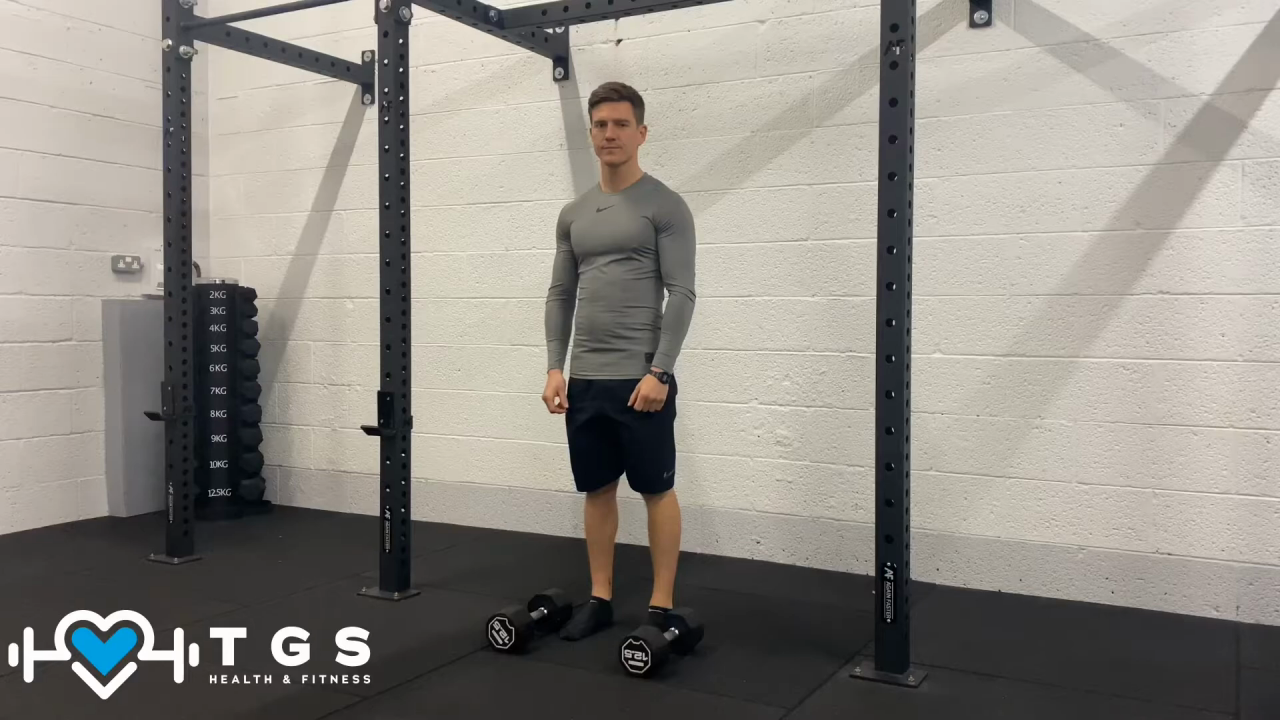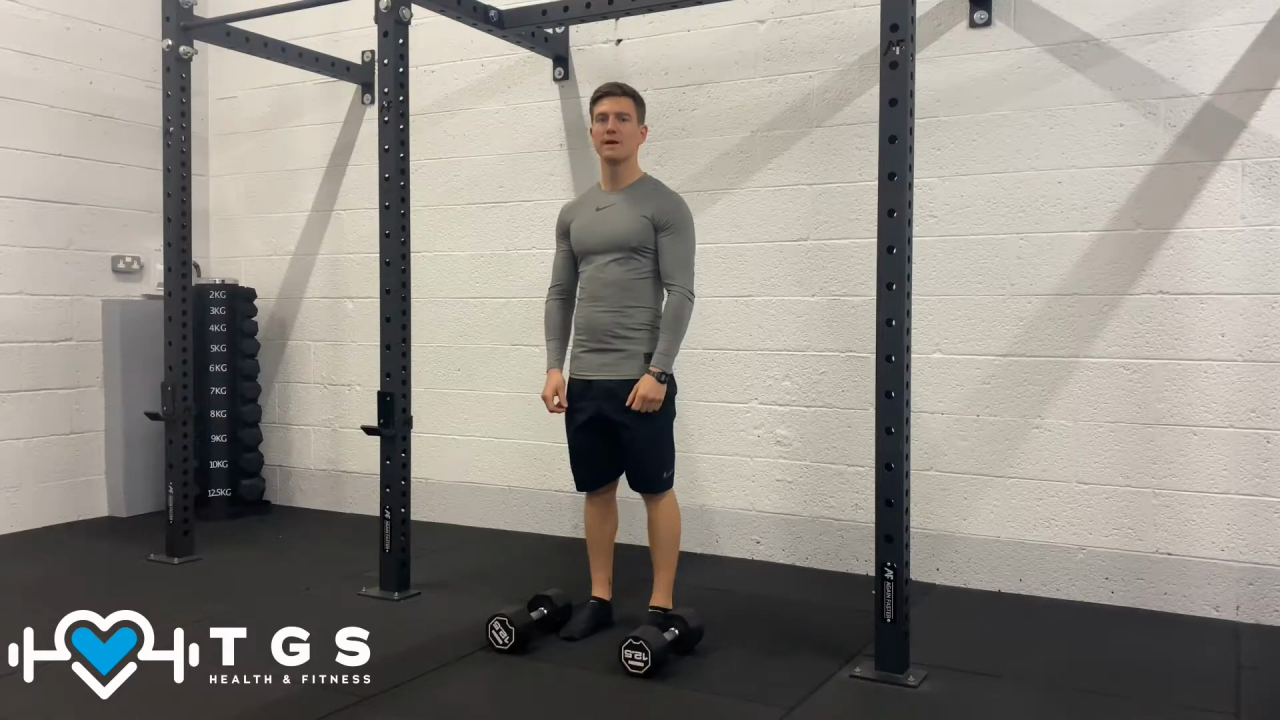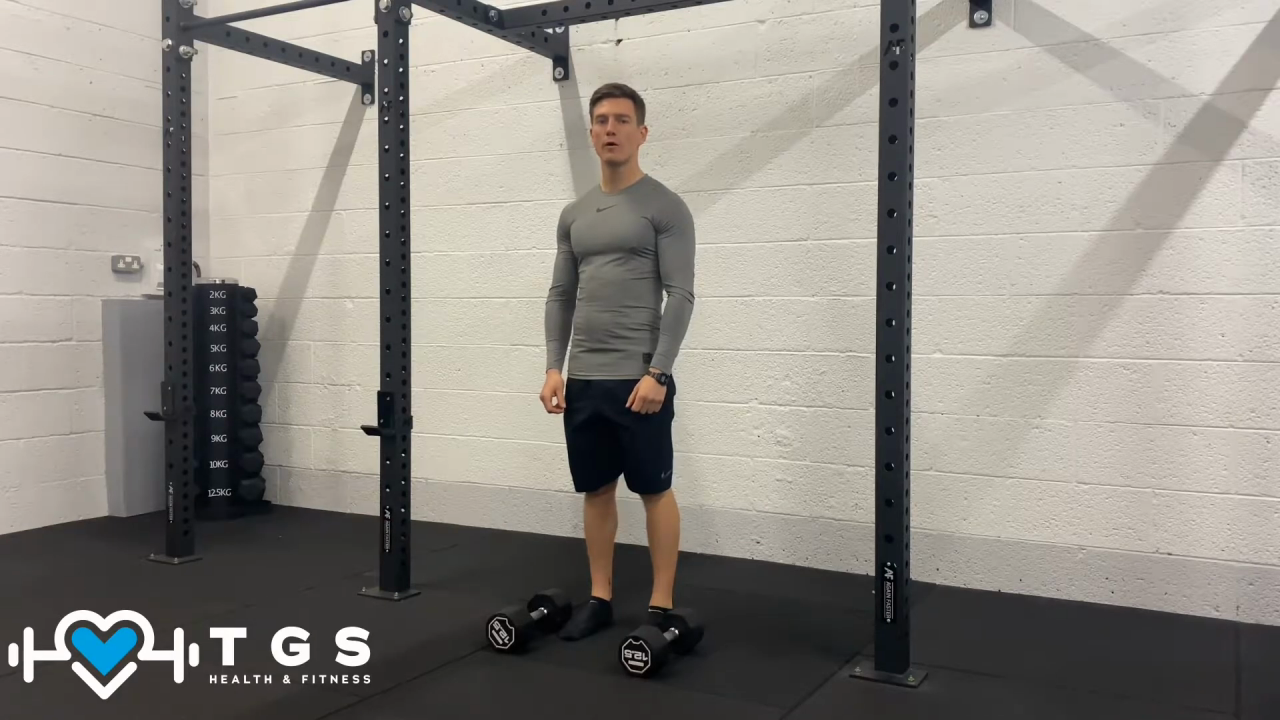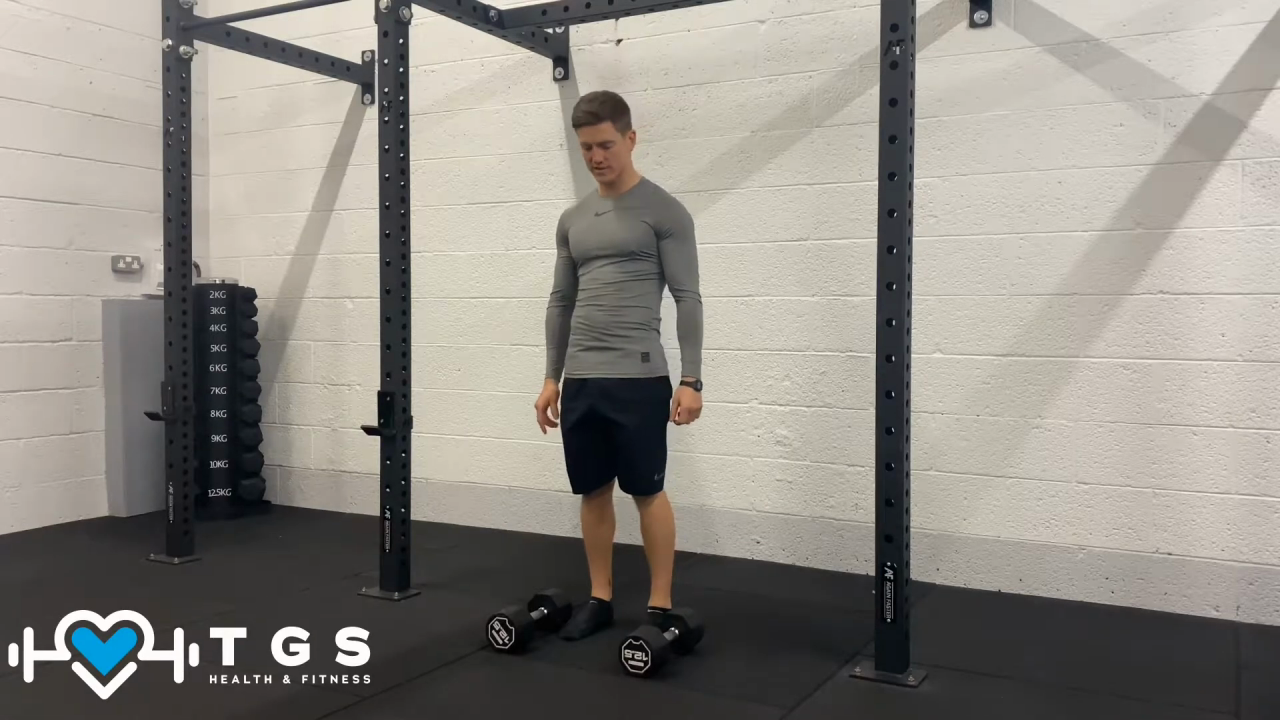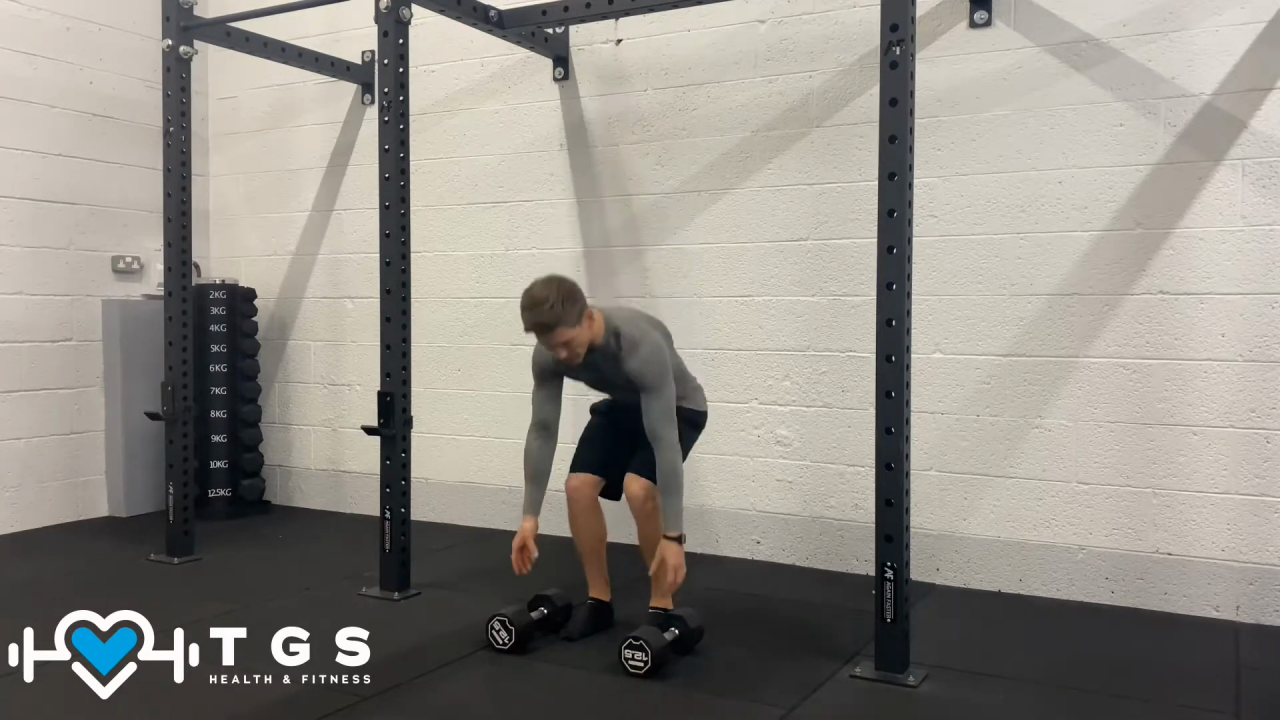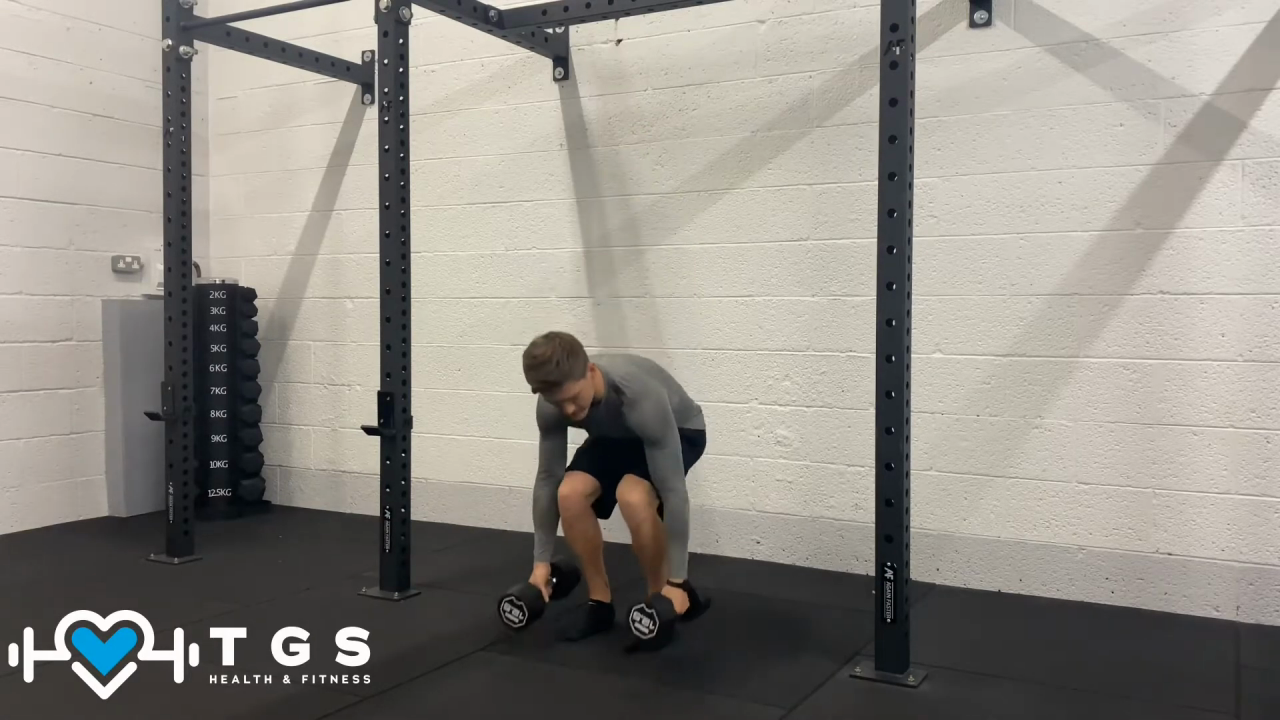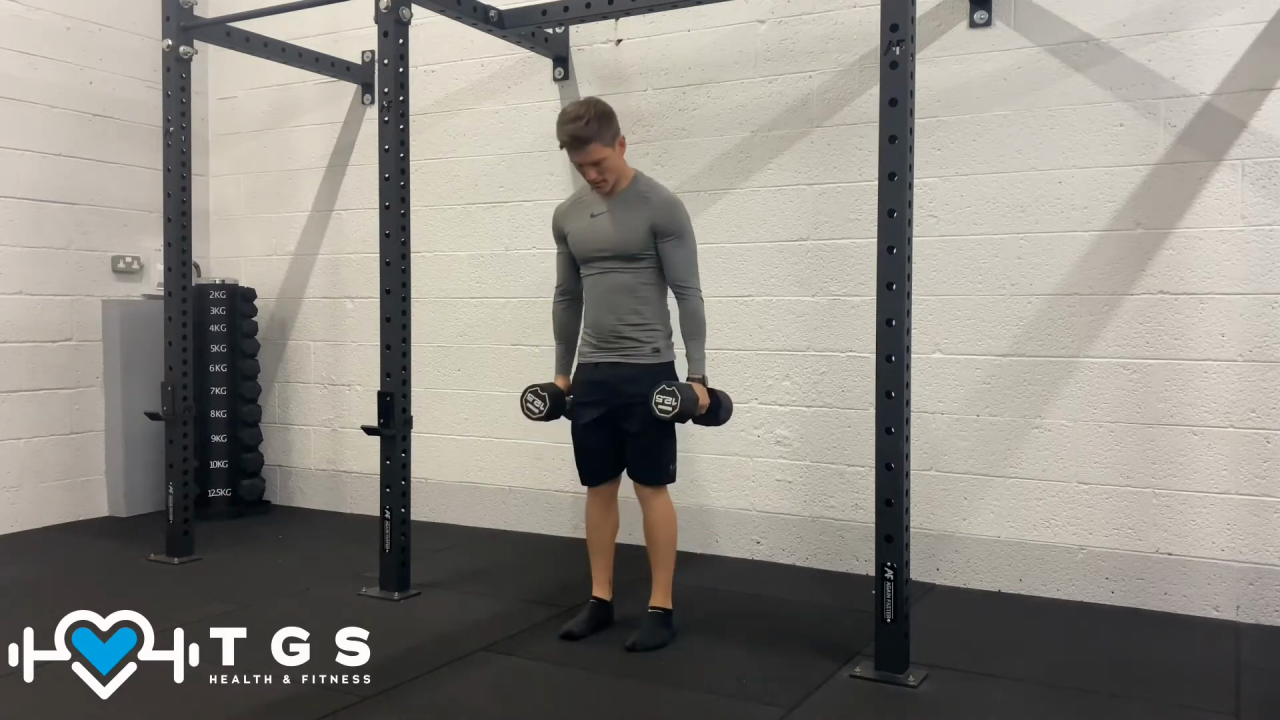
dt=0.7s
person 1, frame 1
left shoulder: (664, 206)
right shoulder: (573, 214)
left elbow: (681, 294)
right elbow: (560, 295)
left wrist: (659, 371)
right wrist: (555, 367)
left hip: (641, 377)
right hip: (585, 379)
left knee: (655, 489)
right knee: (597, 489)
left ankle: (661, 606)
right ankle: (600, 598)
person 1, frame 2
left shoulder: (665, 206)
right shoulder: (573, 213)
left elbow: (680, 294)
right elbow: (559, 294)
left wrist: (658, 371)
right wrist: (554, 366)
left hip: (640, 377)
right hip: (584, 379)
left knee: (656, 489)
right knee: (597, 489)
left ankle: (661, 606)
right ankle: (600, 599)
person 1, frame 3
left shoulder: (664, 207)
right shoulder: (574, 214)
left elbow: (680, 295)
right elbow: (560, 295)
left wrist: (658, 372)
right wrist: (554, 367)
left hip: (640, 378)
right hip: (583, 380)
left knee: (654, 489)
right knee: (596, 490)
left ankle: (661, 605)
right ankle: (600, 598)
person 1, frame 4
left shoulder: (663, 210)
right shoulder: (572, 219)
left elbow: (687, 298)
right elbow: (561, 302)
left wrist: (690, 379)
right wrist: (552, 377)
left hip: (638, 377)
right hip: (580, 379)
left knee: (646, 491)
right knee: (592, 491)
left ankle: (660, 607)
right ankle: (599, 599)
person 1, frame 5
left shoulder: (642, 346)
right shoulder: (549, 354)
left elbow: (664, 442)
right elbow: (542, 431)
left wrist: (673, 536)
right wrist: (529, 517)
left hip: (678, 408)
right hip: (620, 405)
left knee: (639, 487)
right knee: (579, 486)
left ankle: (661, 608)
right ankle: (598, 601)
person 1, frame 6
left shoulder: (643, 399)
right shoulder: (551, 406)
left elbow: (672, 491)
right elbow: (547, 479)
left wrist: (675, 580)
right wrist: (542, 560)
left hip: (680, 432)
right hip: (615, 436)
left knee: (633, 497)
right knee: (572, 495)
right ankle: (599, 602)
person 1, frame 7
left shoulder: (660, 206)
right shoulder: (567, 214)
left elbow: (688, 293)
left wrist: (696, 376)
right wrist: (562, 371)
left hip: (648, 371)
right hip: (593, 372)
left knee: (650, 487)
right knee: (599, 488)
left ankle: (661, 607)
right ankle: (600, 599)
